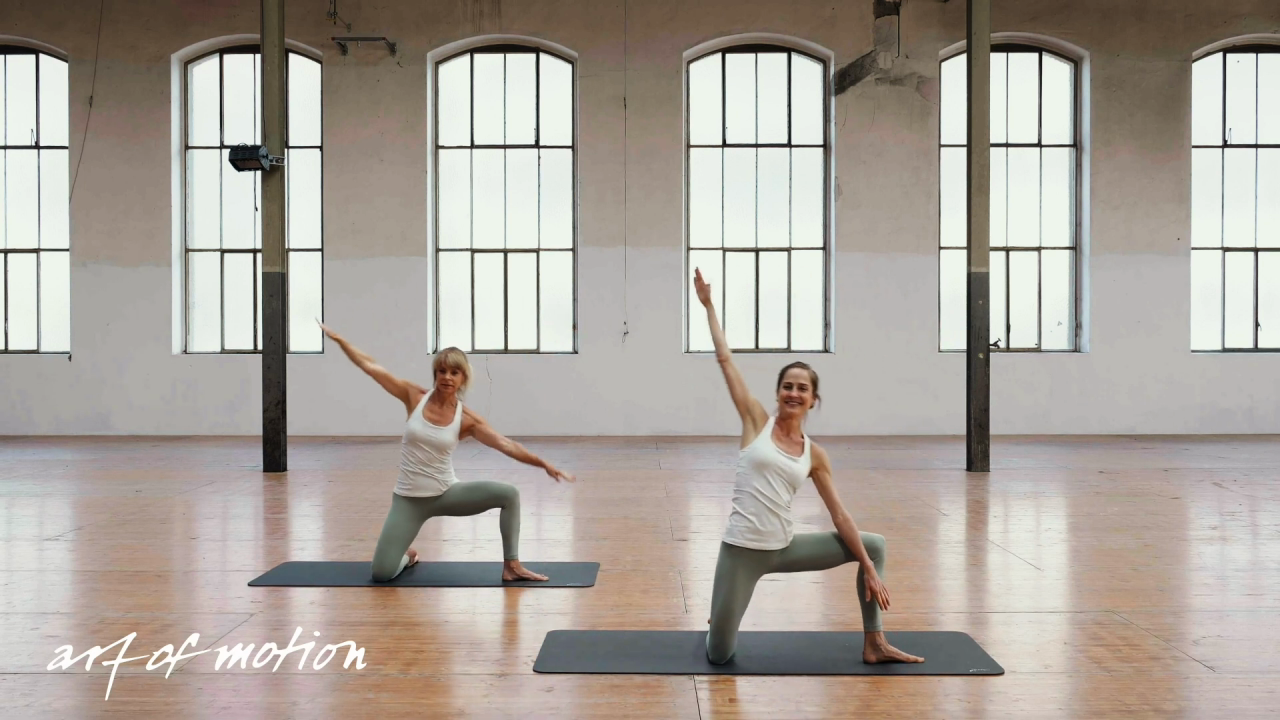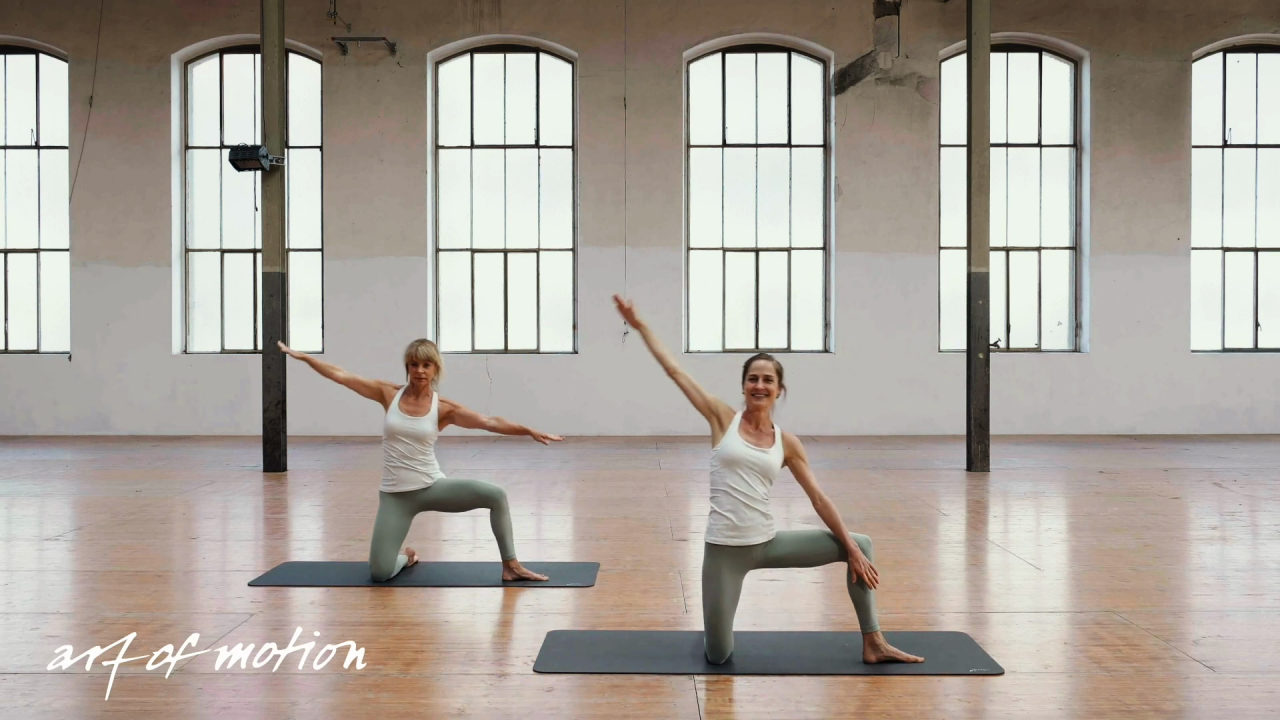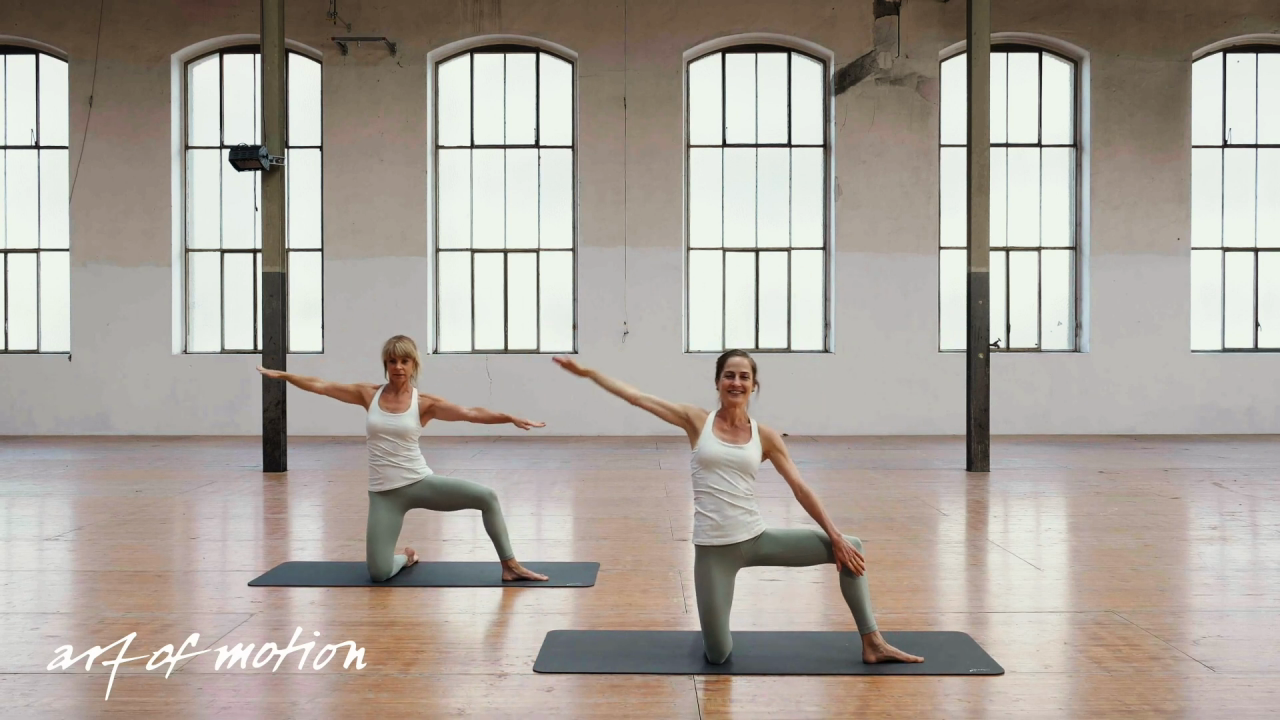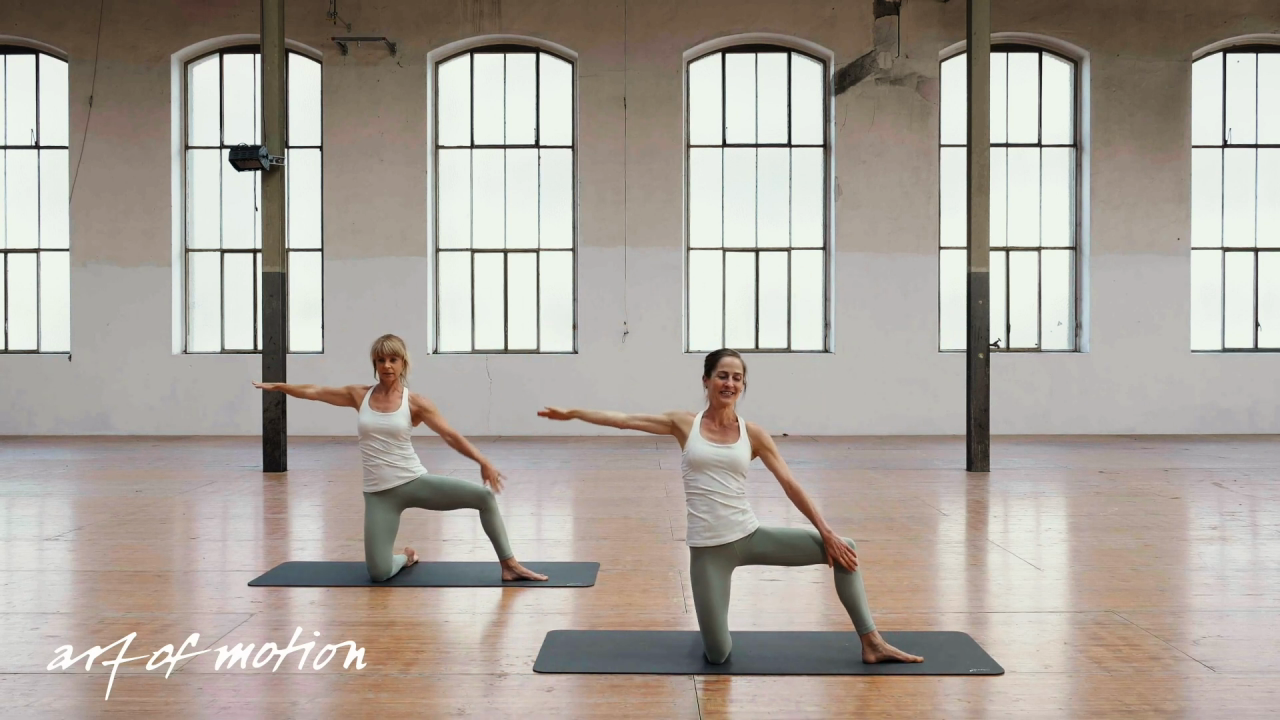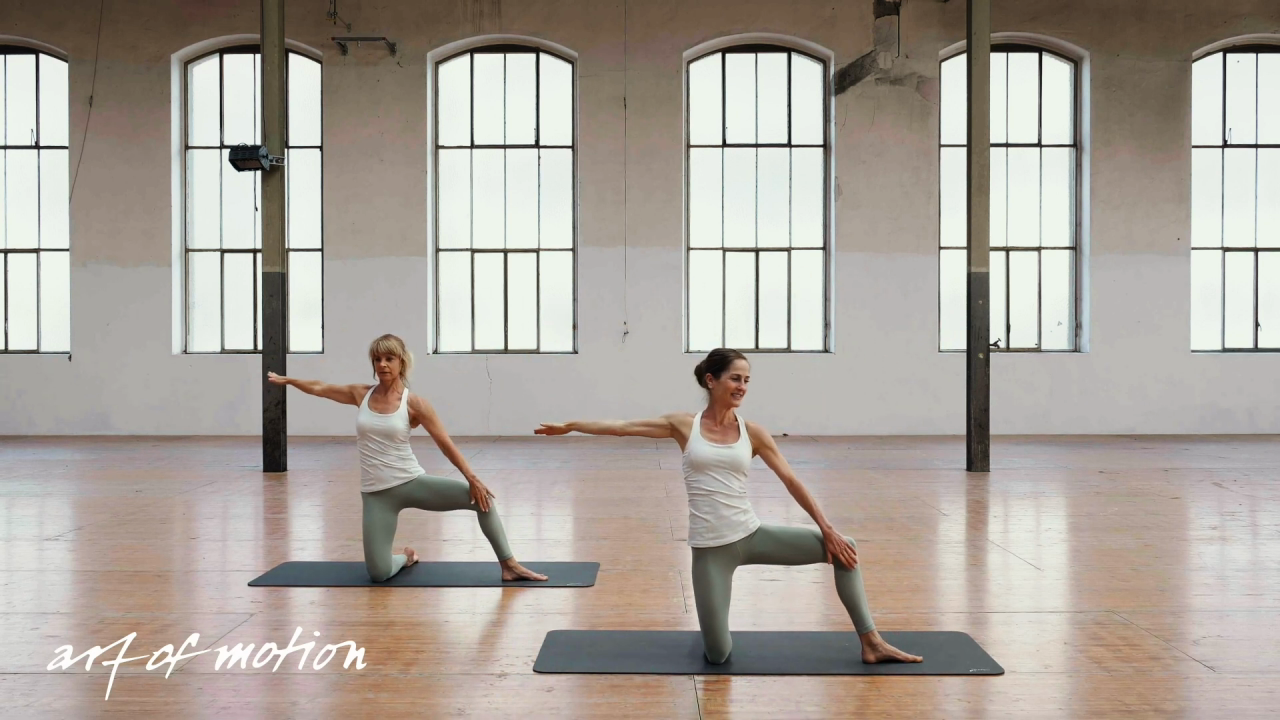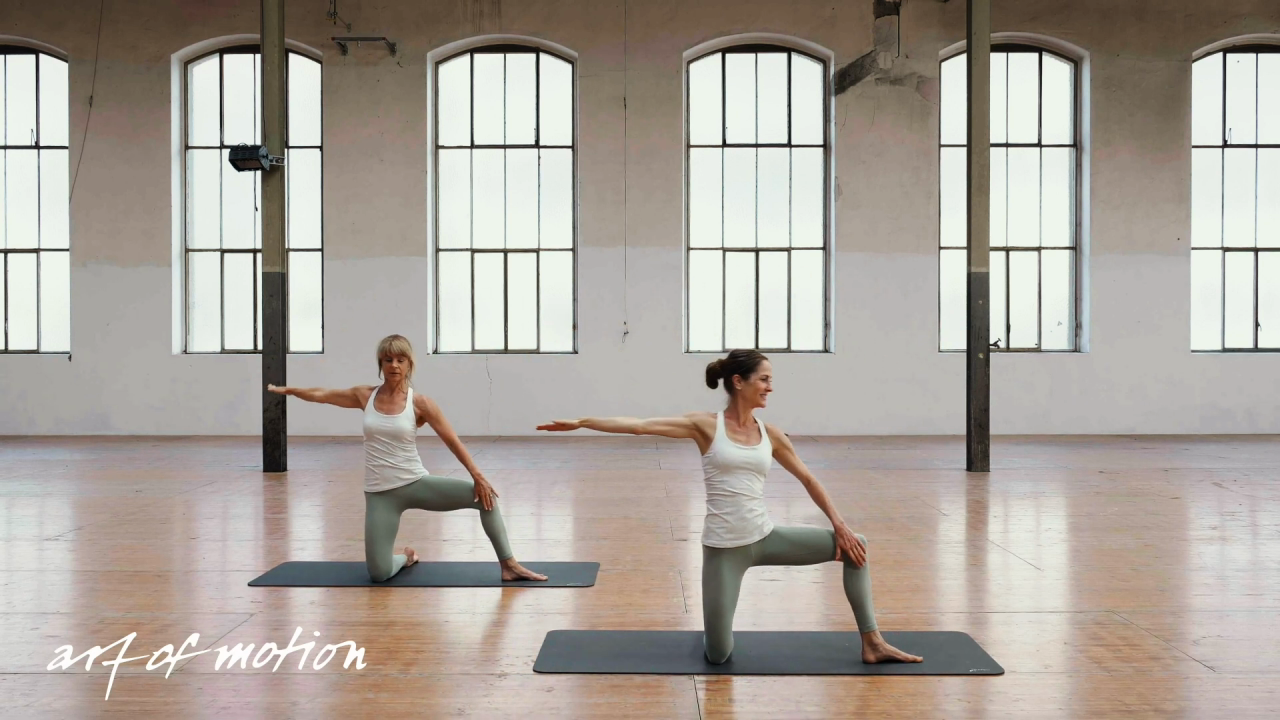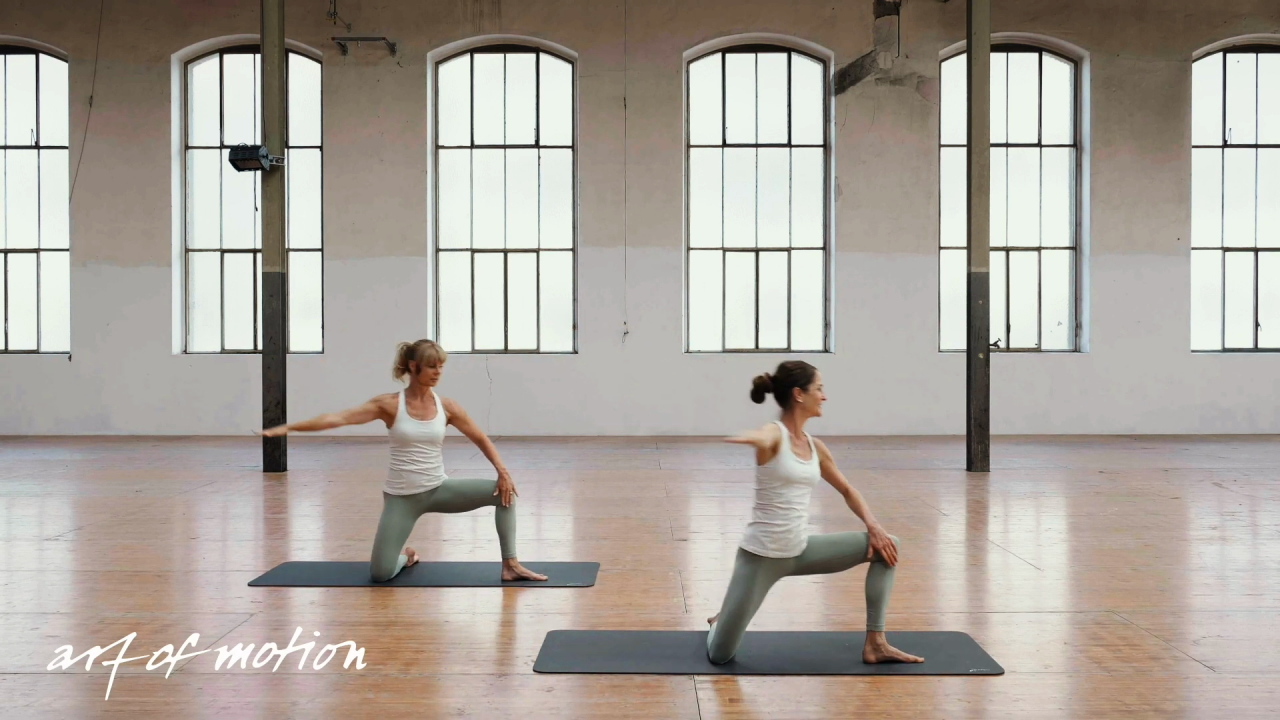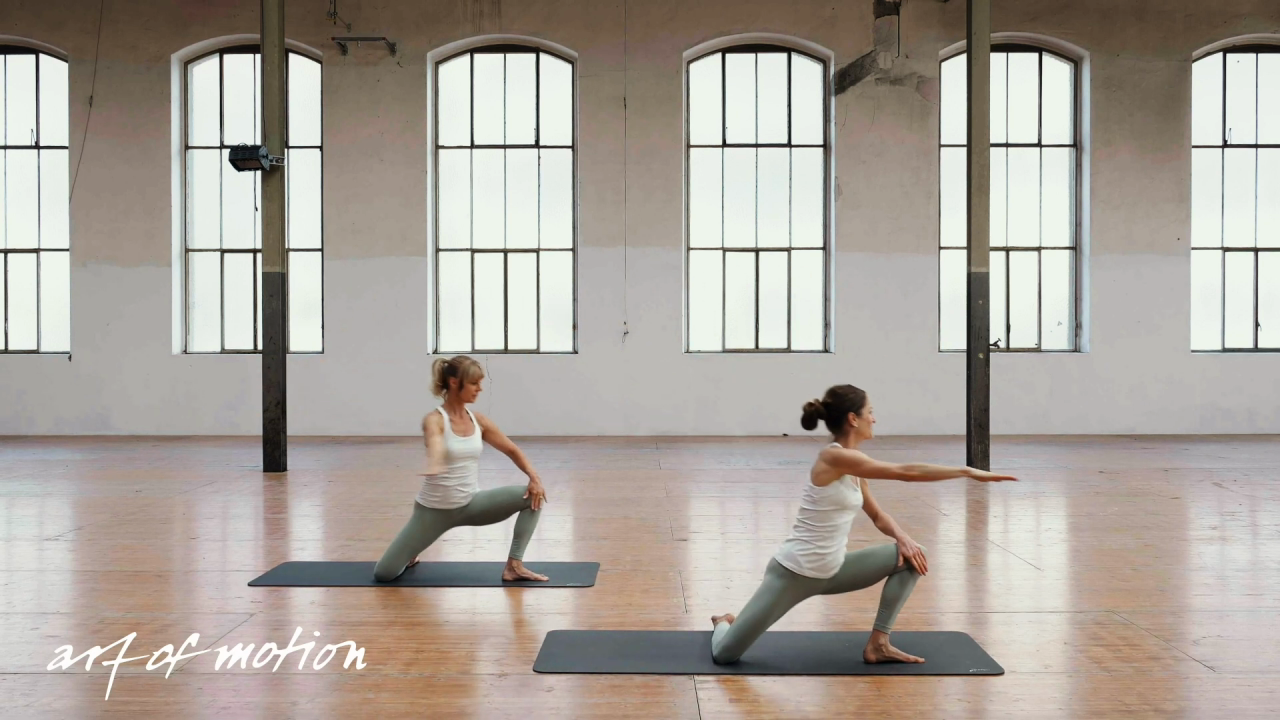
dt=0.3s
person 1, frame 1
left shoulder: (814, 455)
right shoulder: (757, 422)
left elbow: (840, 516)
right elbow: (726, 360)
left wrist: (869, 570)
right wrist: (709, 306)
left hip: (783, 549)
right hip: (741, 551)
left knee: (873, 545)
right knee: (719, 656)
left ankle: (874, 644)
right ankle: (718, 625)
person 1, frame 2
left shoulder: (787, 442)
right shoulder: (724, 418)
left elbow: (819, 499)
right elbow: (674, 371)
left wrist: (854, 551)
right wrist: (638, 325)
left hip: (769, 543)
right hip: (724, 550)
left knee: (859, 547)
right knee: (718, 655)
left ankle: (873, 645)
right ankle: (717, 629)
person 1, frame 3
left shoulder: (765, 436)
right shoulder: (698, 420)
left elbow: (800, 488)
right elbow: (635, 396)
left wrist: (835, 536)
right wrist: (586, 371)
left hip: (756, 539)
right hip: (713, 548)
left knee: (848, 549)
right knee: (718, 655)
left ankle: (872, 644)
right ankle: (716, 629)
person 1, frame 4
left shoulder: (752, 434)
right shoulder: (685, 424)
left elbow: (790, 484)
right elbow: (623, 419)
left wrist: (826, 532)
right wrist: (573, 413)
left hip: (751, 536)
right hip: (708, 548)
left knee: (843, 550)
right knee: (717, 655)
left ankle: (872, 644)
right ankle: (714, 625)
person 1, frame 5
left shoulder: (752, 432)
right shoulder: (684, 425)
left elbow: (791, 481)
right elbow: (621, 427)
left wrist: (827, 529)
right wrist: (570, 426)
left hip: (752, 536)
right hip: (711, 548)
left knee: (842, 549)
right knee: (718, 655)
left ankle: (872, 644)
right ankle: (714, 625)
person 1, frame 6
left shoulder: (770, 434)
right shoulder: (706, 424)
left elbow: (808, 480)
right elbow: (640, 425)
left wrist: (839, 524)
right wrist: (584, 421)
left hip: (766, 538)
right hip: (724, 548)
left knee: (853, 545)
right knee: (716, 654)
left ankle: (872, 643)
right ankle: (717, 628)
person 1, frame 7
left shoulder: (814, 446)
right shoulder: (774, 433)
left elbow: (846, 490)
right elbow: (758, 437)
left wrist: (873, 527)
right wrist: (749, 438)
left hip: (802, 550)
right hip: (761, 556)
left knee: (885, 547)
right knee: (720, 655)
left ankle: (875, 643)
right ankle: (719, 624)
person 1, frame 8
left shoulder: (856, 469)
right shoulder: (834, 458)
left elbow: (878, 516)
right elbow: (907, 472)
left wrist: (902, 537)
right wrist: (968, 471)
left hip: (830, 573)
right hip: (792, 574)
left knee: (908, 556)
right knee: (724, 654)
left ankle: (877, 644)
right ankle: (725, 623)
person 2, frame 1
left shoulder: (467, 419)
right shoulder: (416, 397)
left elbow: (507, 445)
right elbow: (371, 367)
left wrist: (545, 465)
right wrist: (338, 339)
left hip: (446, 494)
right hip: (408, 500)
left knee: (509, 494)
right knee: (381, 574)
left ankle: (511, 566)
right ankle: (407, 556)
person 2, frame 2
left shoulder: (444, 408)
right shoulder: (390, 393)
left elbow: (489, 422)
right elbow: (340, 375)
left wrist: (529, 430)
right wrist: (302, 356)
left hip: (432, 487)
right hip: (395, 495)
left knee: (496, 496)
right knee: (380, 573)
left ankle: (511, 567)
right ankle: (405, 557)
person 2, frame 3
left shoulder: (424, 403)
right shoulder: (369, 394)
left elbow: (470, 413)
right elbow: (319, 385)
left wrist: (510, 418)
right wrist: (280, 374)
left hip: (420, 484)
right hip: (384, 493)
left knee: (486, 497)
right knee: (379, 574)
left ankle: (510, 565)
right ankle: (406, 557)
person 2, frame 4
left shoulder: (415, 402)
right shoulder: (360, 395)
left elbow: (450, 435)
right elbow: (313, 391)
left wrist: (483, 462)
right wrist: (276, 386)
left hip: (415, 482)
right hip: (379, 493)
left knee: (484, 495)
right knee: (379, 574)
left ankle: (510, 565)
right ankle: (407, 557)
person 2, frame 5
left shoulder: (415, 403)
right shoulder: (361, 394)
left elbow: (445, 443)
right elbow: (320, 388)
left wrist: (473, 479)
right wrist: (287, 380)
left hip: (412, 483)
right hip: (377, 494)
left knee: (480, 498)
right knee: (378, 574)
left ankle: (509, 566)
right ankle: (406, 557)
person 2, frame 6
left shoulder: (420, 403)
right shoulder: (365, 396)
left elbow: (452, 441)
right elbow: (321, 394)
left wrist: (478, 477)
right wrist: (286, 390)
left hip: (417, 484)
right hip: (381, 494)
left knee: (485, 497)
right knee: (379, 574)
left ankle: (509, 566)
right ankle: (406, 557)
person 2, frame 7
left shoulder: (447, 407)
right shoulder: (388, 404)
left elbow: (481, 439)
right elbow: (337, 418)
left wrist: (503, 472)
right wrist: (287, 427)
left hip: (439, 489)
right hip: (402, 497)
left knee: (502, 492)
right knee: (381, 574)
left ankle: (510, 565)
right ankle: (406, 557)
person 2, frame 8
left shoulder: (479, 420)
right shoulder: (434, 420)
left elbow: (512, 450)
right elbow: (434, 444)
left wrist: (534, 477)
right wrist: (434, 462)
left hip: (469, 506)
right hip: (433, 510)
left knee: (531, 497)
right knee: (383, 574)
left ankle: (513, 566)
right ankle: (408, 556)
